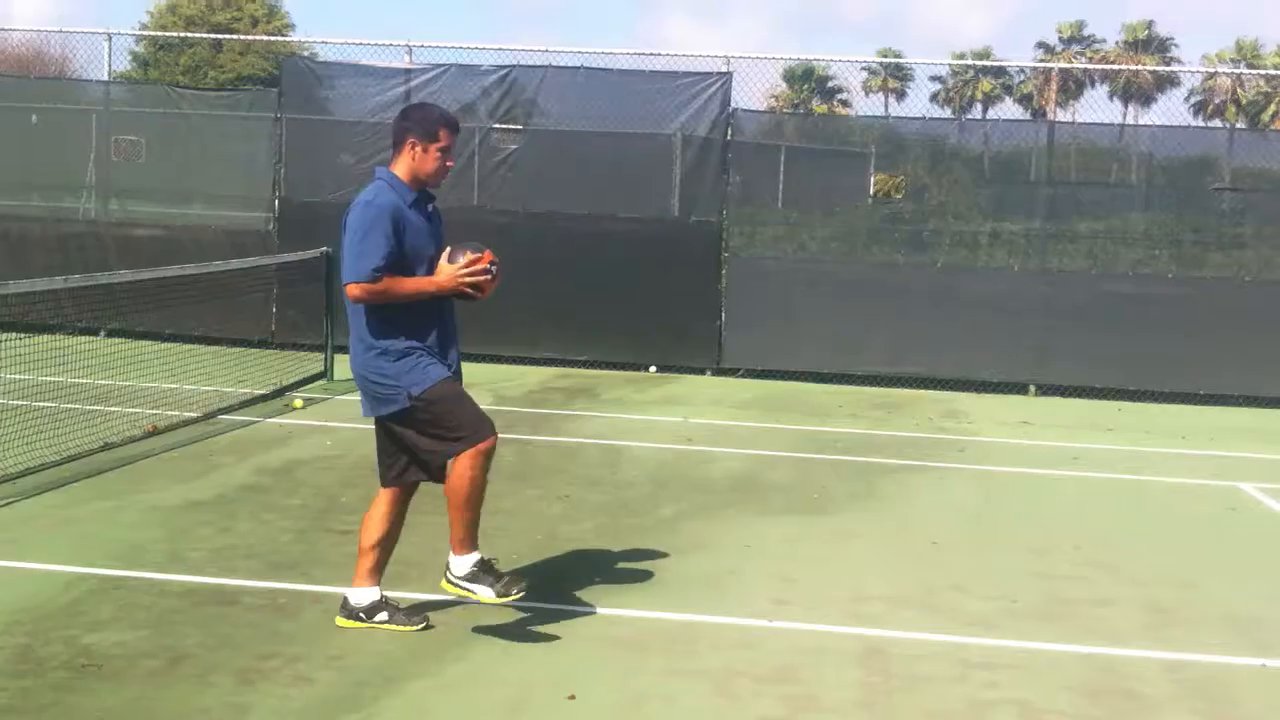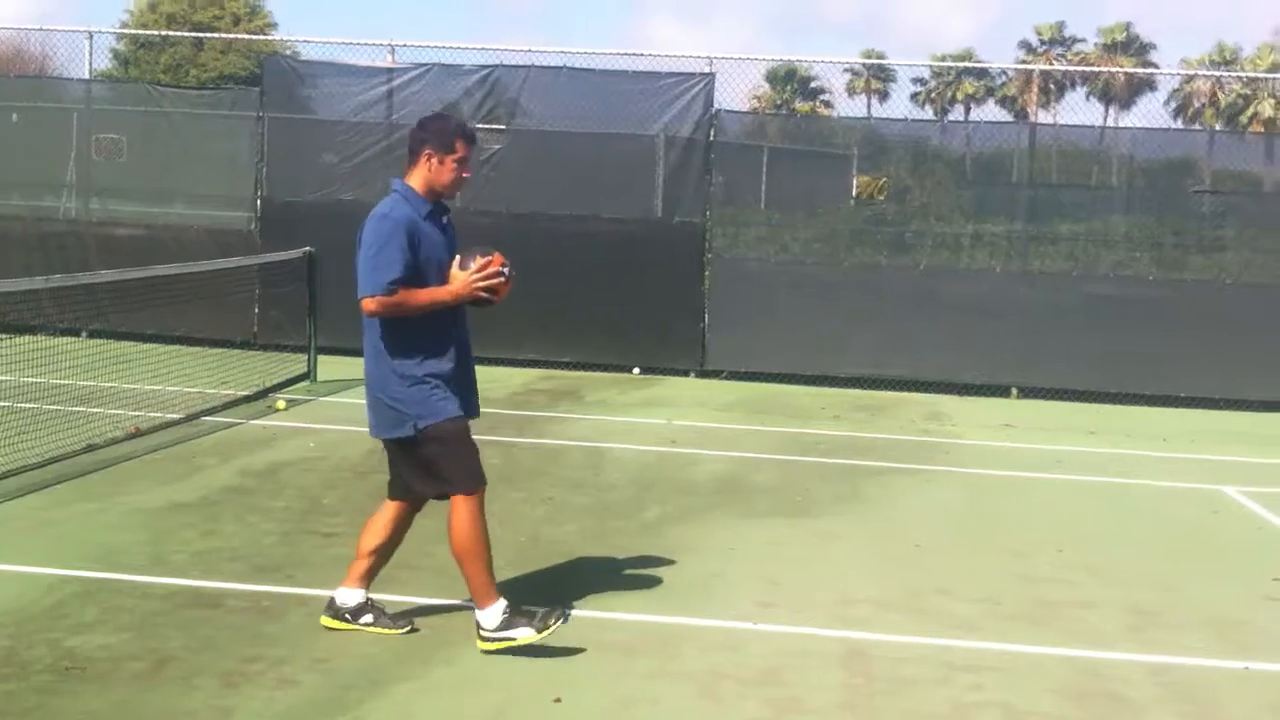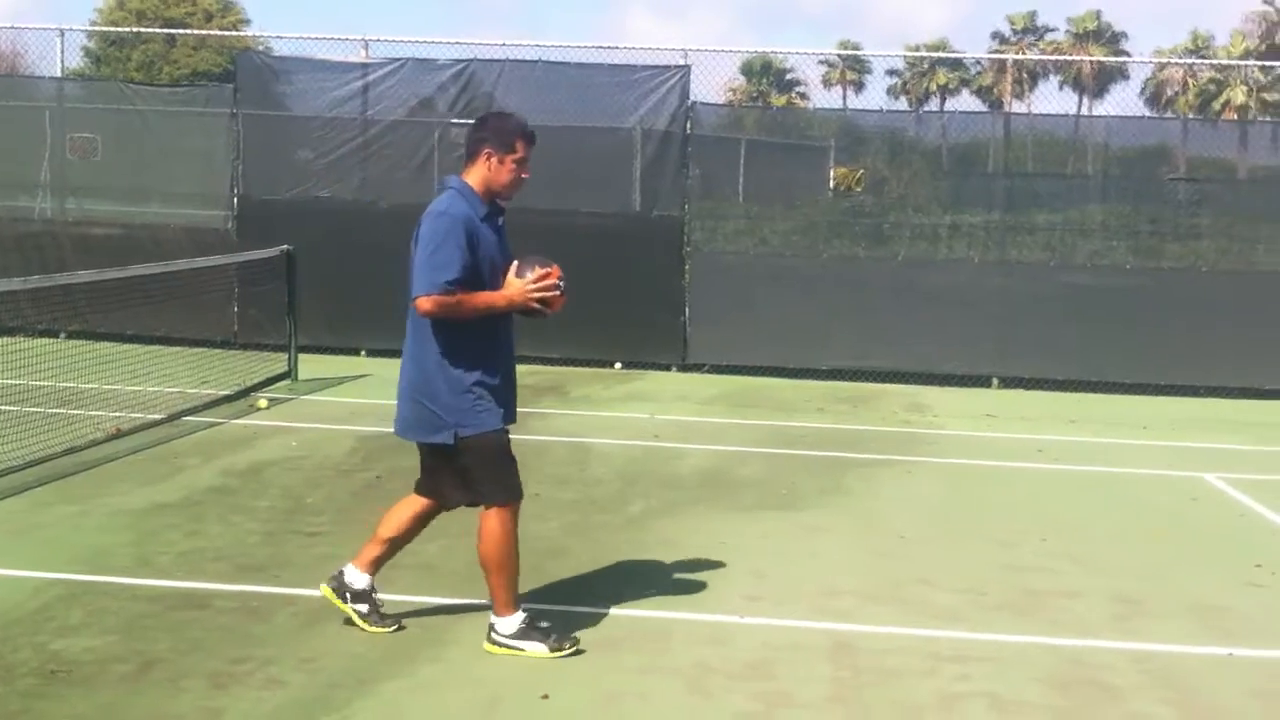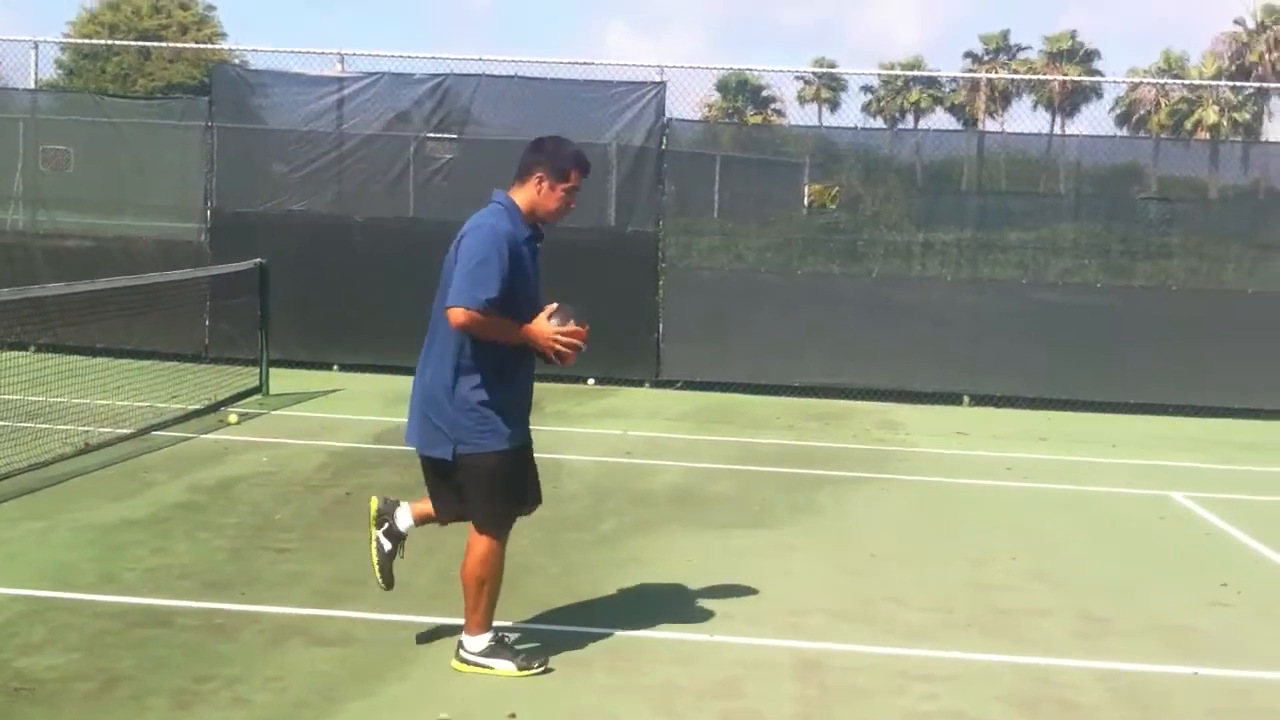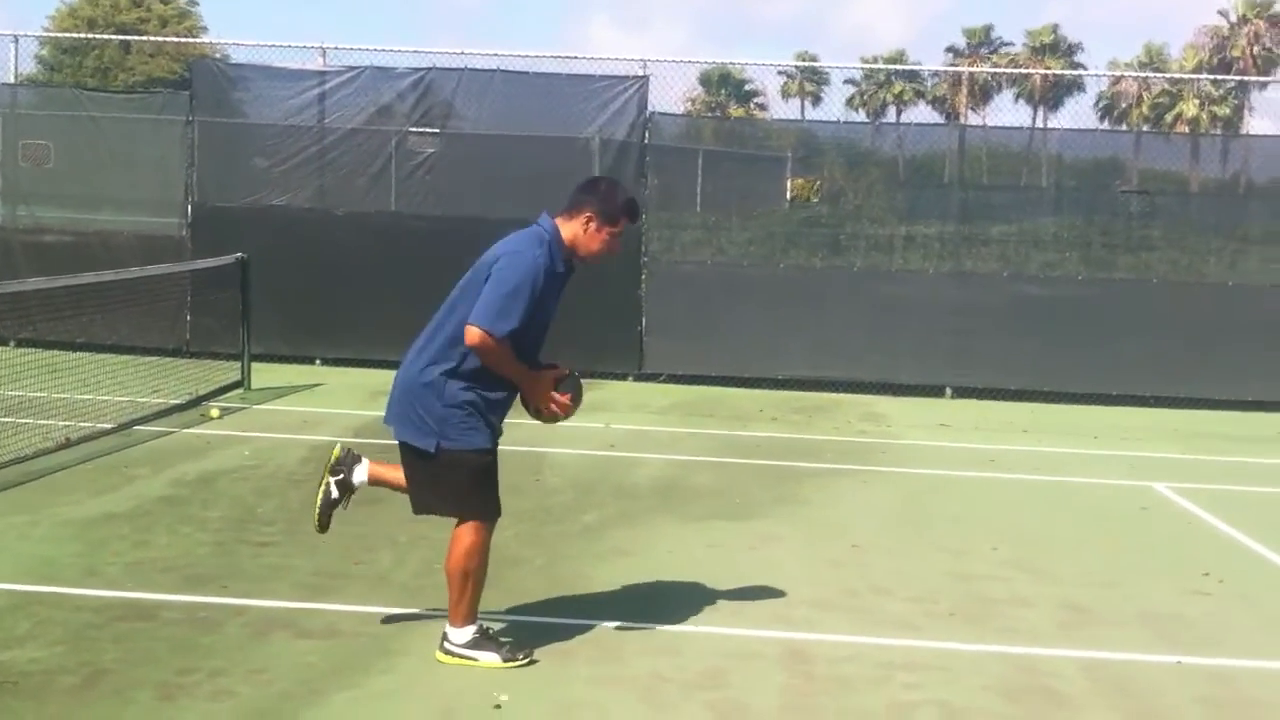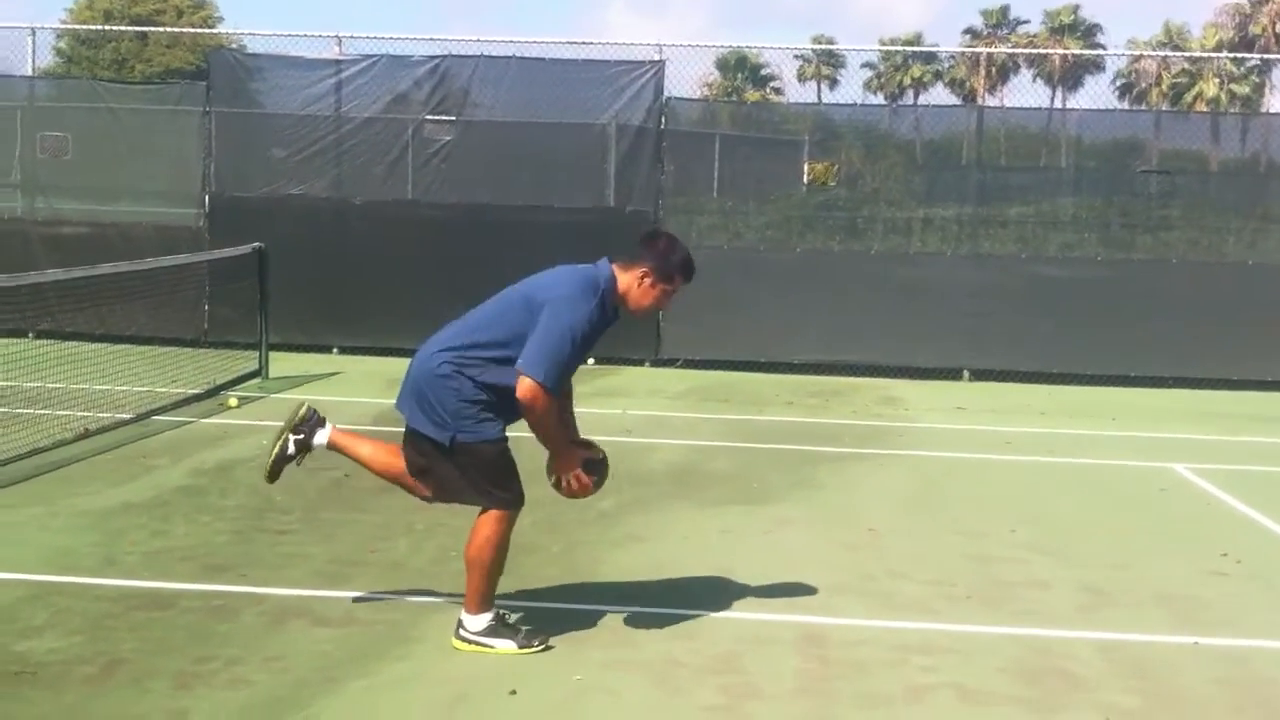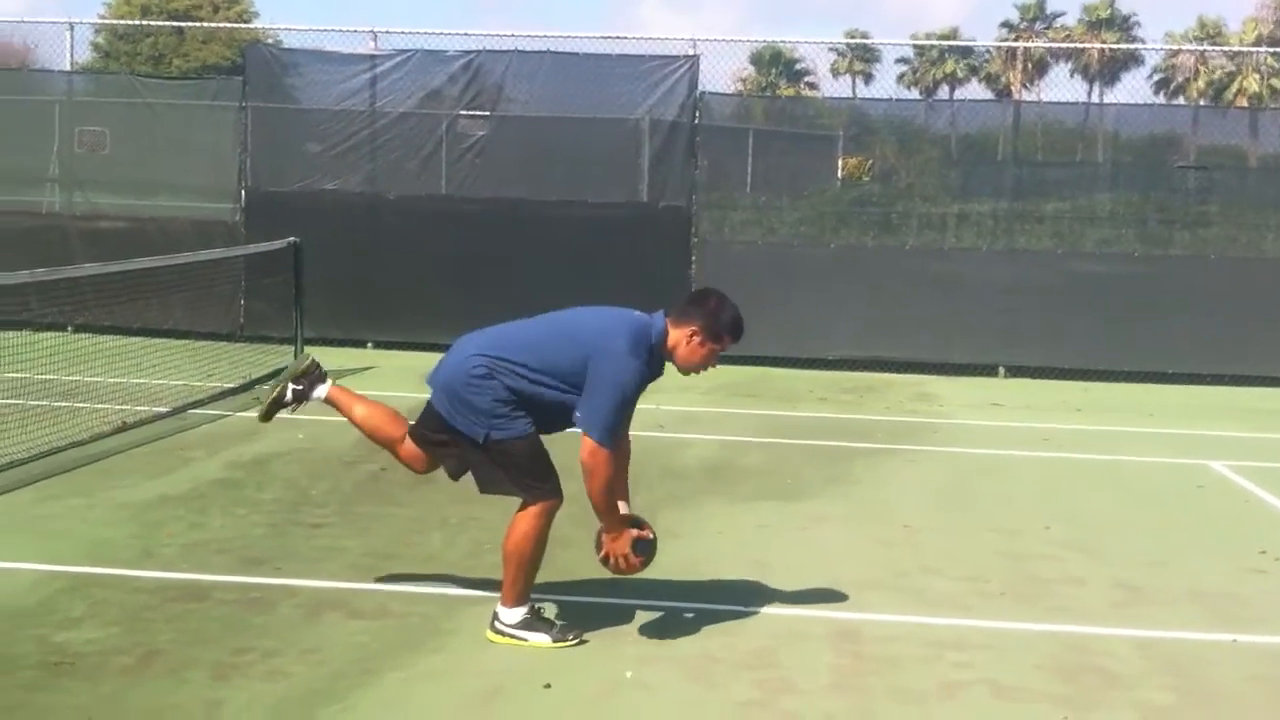
dt=0.4s
person 1, frame 1
left shoulder: (422, 205)
right shoulder: (377, 207)
right elbow: (359, 286)
left wrist: (461, 279)
right wrist: (438, 284)
left hip: (417, 364)
right hip: (396, 365)
left knee: (398, 485)
right knee: (478, 439)
left ankle: (363, 597)
right ankle: (463, 562)
person 1, frame 2
left shoulder: (435, 218)
right shoulder: (391, 220)
right elbow: (375, 301)
left wrist: (472, 286)
right wrist: (452, 291)
left hip: (431, 383)
right hip: (412, 386)
left knee: (407, 496)
right knee: (466, 490)
left ankle: (350, 599)
right ankle: (492, 615)
person 1, frame 3
left shoulder: (485, 216)
right shoulder: (450, 217)
right elbow: (431, 301)
left wrist: (521, 294)
right wrist: (506, 297)
left hip: (463, 387)
right hip: (457, 390)
left knee: (435, 494)
right knee: (501, 500)
left ankle: (355, 578)
right ankle: (508, 624)
person 1, frame 4
left shoulder: (518, 233)
right shoulder: (491, 232)
right elbow: (463, 315)
left wrist: (543, 335)
right wrist: (531, 335)
left hip: (491, 403)
right hip: (467, 406)
left knee: (510, 504)
right knee: (491, 523)
left ankle: (401, 517)
right ankle: (477, 644)
person 1, frame 5
left shoulder: (548, 255)
right shoulder: (529, 258)
right elbow: (478, 335)
left wrist: (540, 377)
right wrist: (532, 384)
left hip: (455, 393)
right hip: (446, 397)
left knee: (474, 501)
right knee: (476, 515)
left ankle: (357, 472)
right ankle: (460, 637)
person 1, frame 6
left shoulder: (592, 291)
right shoulder: (577, 303)
left elbow: (556, 376)
right elbow: (529, 391)
left wrist: (570, 443)
right wrist: (563, 459)
left hip: (444, 379)
right hip: (454, 388)
left knee: (423, 481)
right knee: (501, 502)
left ankle: (318, 433)
right ankle: (476, 623)
person 1, frame 7
left shoulder: (639, 337)
right shoulder: (626, 357)
left elbow: (615, 435)
right elbow: (594, 454)
left wrist: (623, 505)
right wrist: (614, 530)
left hip: (470, 372)
right hip: (483, 385)
left knee: (414, 453)
right knee: (541, 497)
left ankle: (318, 387)
right ankle: (511, 615)
